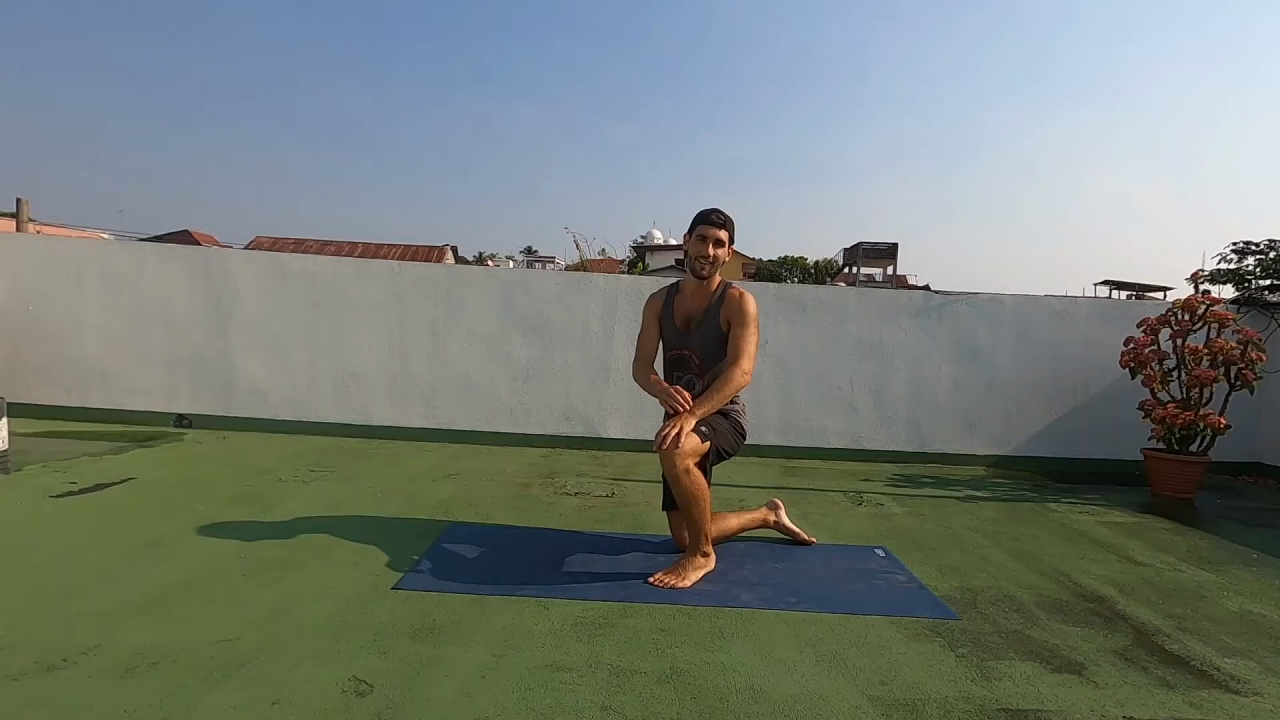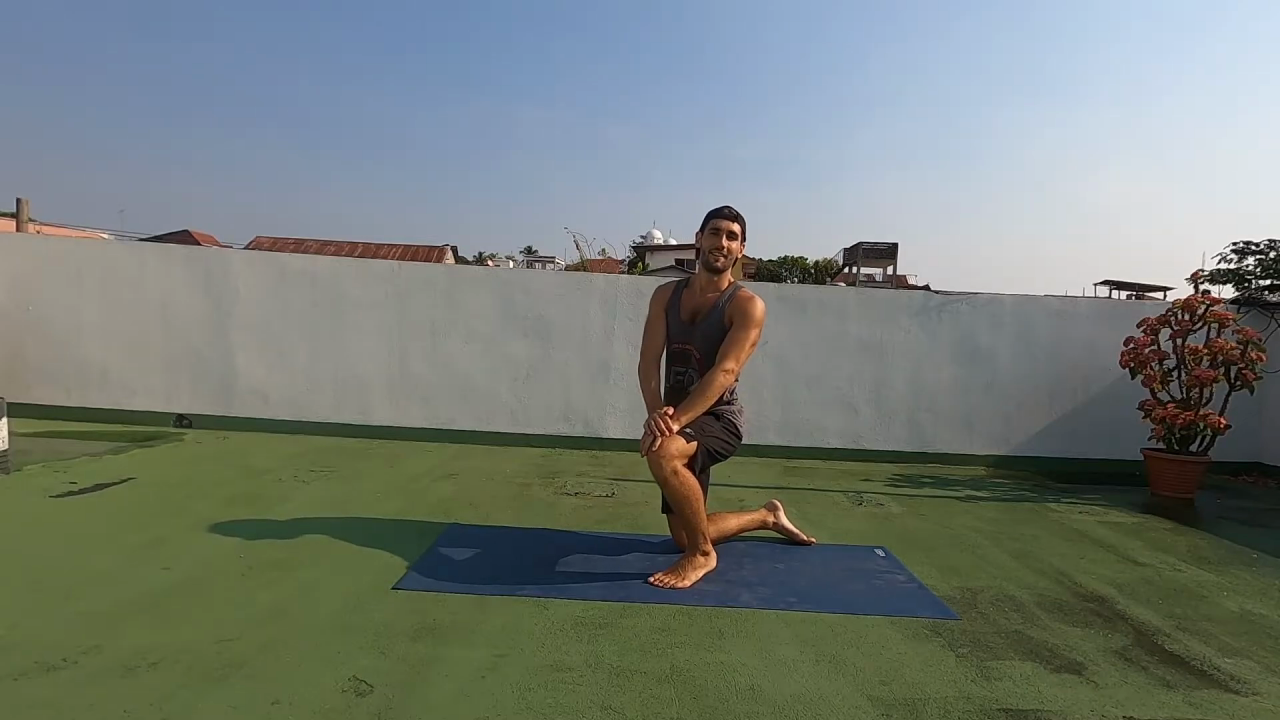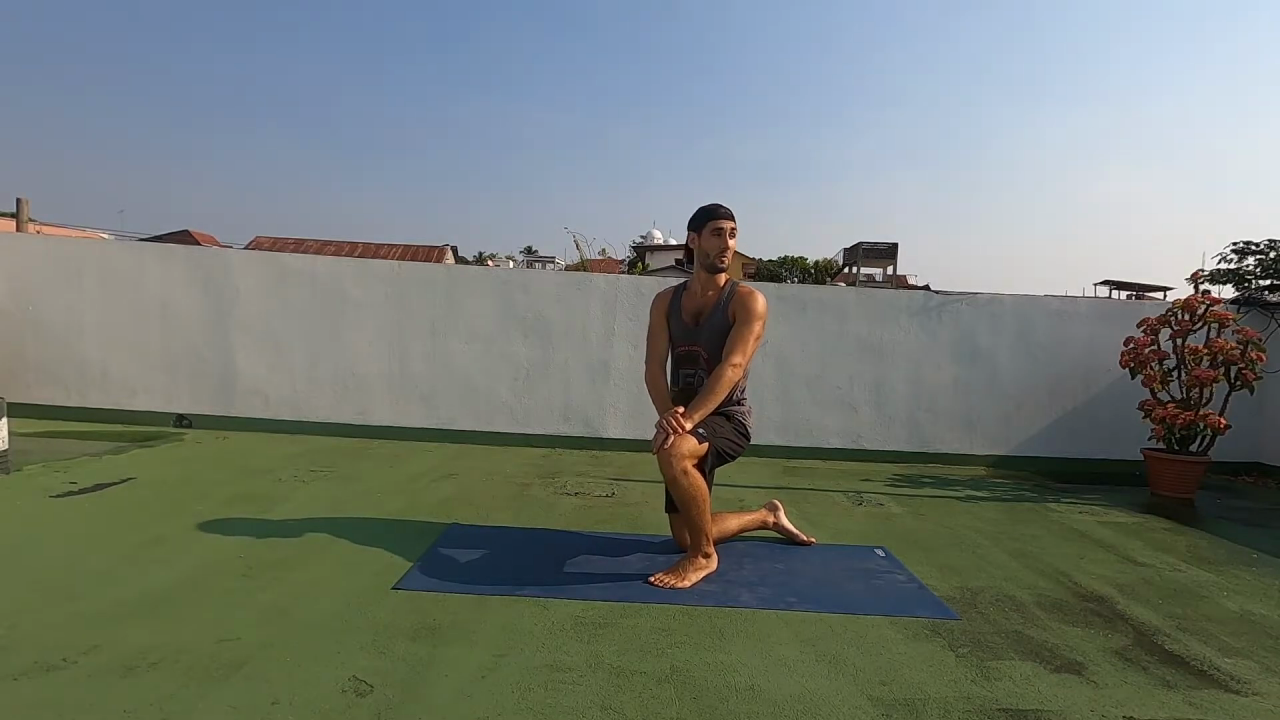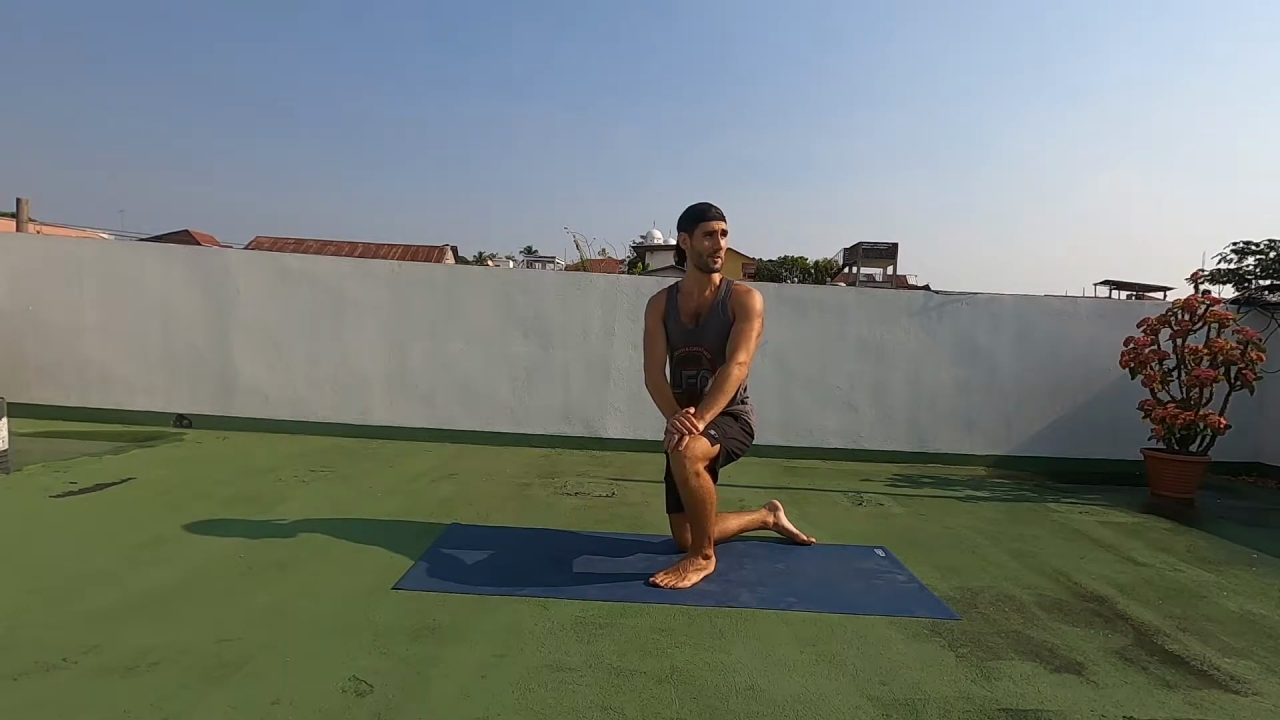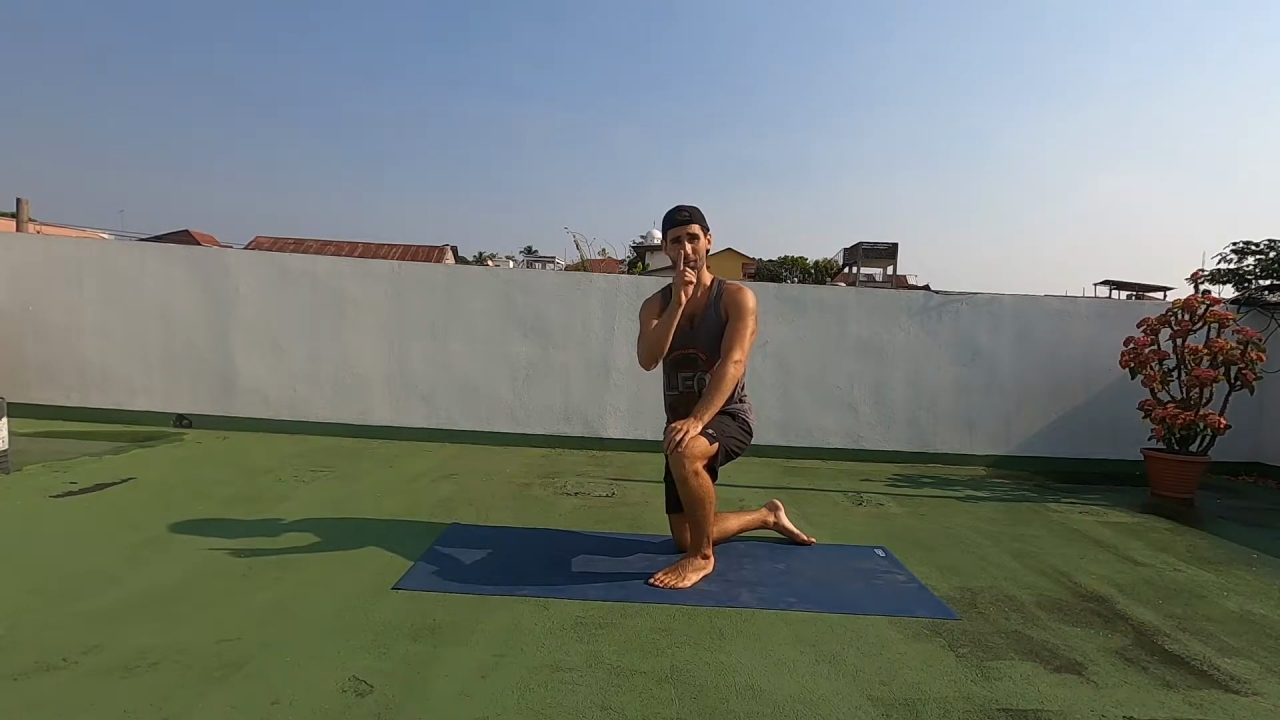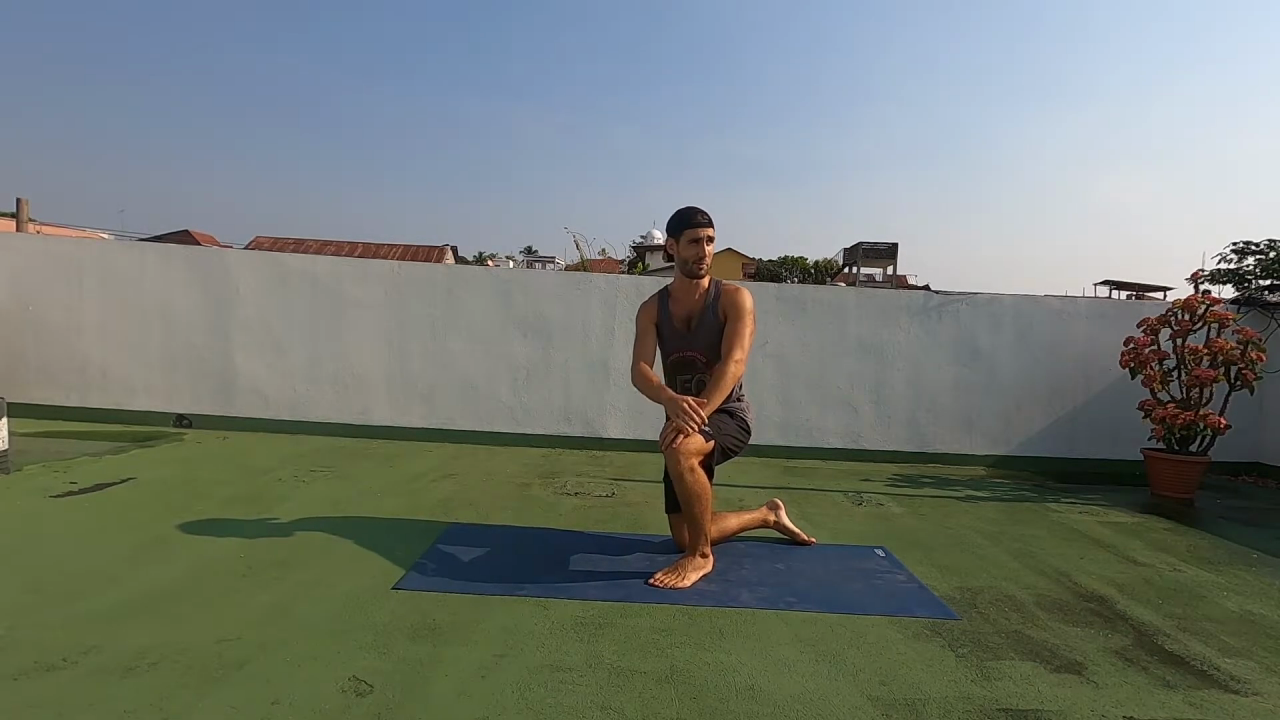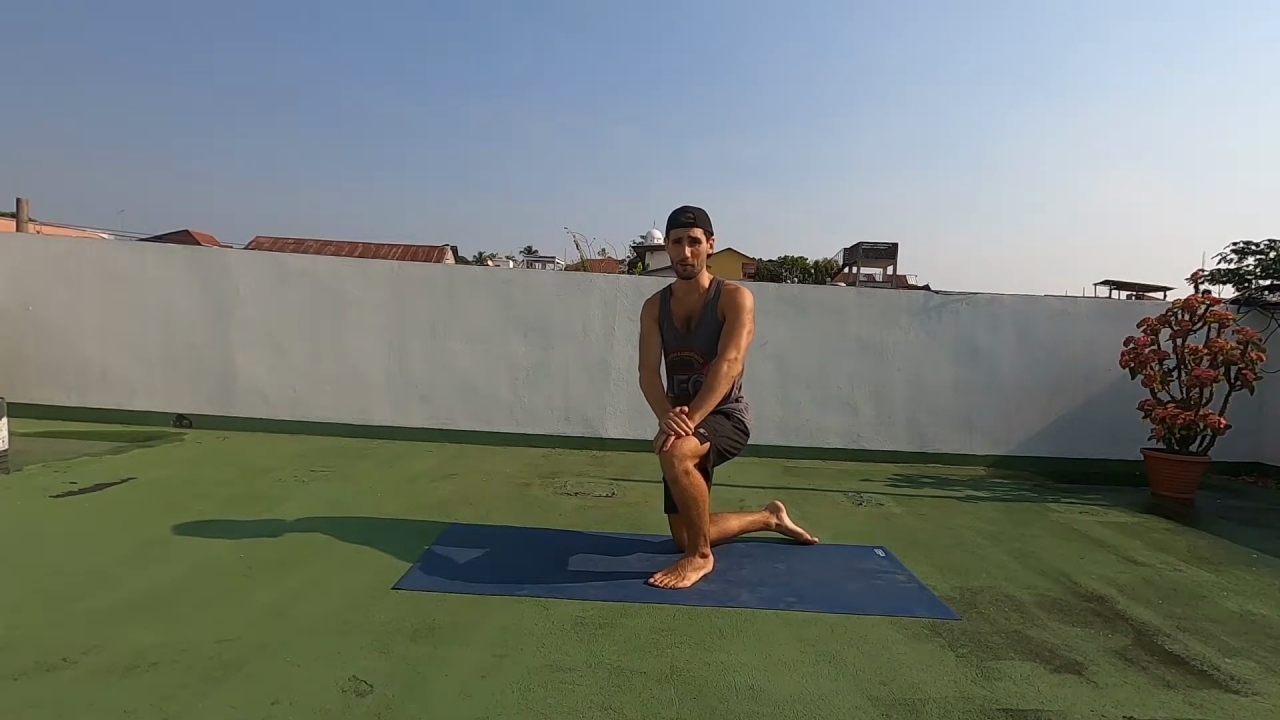
dt=0.7s
person 1, frame 1
left shoulder: (738, 302)
right shoulder: (659, 301)
left elbow: (740, 372)
right elbow: (641, 365)
left wrist: (690, 416)
right wrist: (665, 392)
left hip: (723, 418)
right hip: (683, 421)
left knee: (676, 452)
right knee: (683, 535)
left ankle: (702, 556)
right ankle: (768, 515)
person 1, frame 2
left shoulder: (747, 305)
right shoulder: (666, 295)
left elbow: (724, 372)
right elbow: (648, 361)
left wrist: (675, 421)
right wrist: (656, 413)
left hip: (718, 418)
right hip: (680, 421)
left knee: (662, 452)
right knee: (683, 535)
left ankle: (702, 554)
right ankle: (767, 516)
person 1, frame 3
left shoulder: (748, 300)
right shoulder: (666, 301)
left elbow: (732, 368)
right elbow: (654, 368)
left wrist: (688, 419)
right wrist: (667, 414)
left hip: (727, 419)
right hip: (687, 422)
left knee: (672, 451)
right knee: (684, 536)
left ankle: (703, 556)
right ankle: (768, 517)
person 1, frame 4
left shoulder: (744, 299)
right shoulder: (660, 304)
left elbow: (736, 367)
right elbow: (654, 373)
left wrist: (700, 420)
right wrist: (674, 416)
left hip: (730, 419)
right hip: (684, 423)
left knee: (686, 453)
right knee: (685, 537)
left ankle: (703, 558)
right ankle: (767, 517)
person 1, frame 5
left shoulder: (737, 297)
right shoulder: (654, 305)
left elbow: (732, 364)
right elbow: (647, 359)
left wrist: (697, 421)
right wrist: (679, 303)
left hip: (729, 418)
right hip: (683, 423)
left knee: (685, 452)
right knee: (684, 537)
left ankle: (702, 558)
right ankle: (768, 516)
person 1, frame 6
left shoulder: (734, 298)
right shoulder: (652, 309)
left elbow: (734, 363)
right elbow: (639, 371)
left wrist: (696, 412)
right wrist: (672, 400)
left hip: (728, 415)
right hip: (685, 421)
left knee: (680, 450)
right knee: (684, 536)
left ankle: (701, 557)
right ankle: (767, 515)
person 1, frame 7
left shoulder: (735, 298)
right shoulder: (654, 306)
left elbow: (729, 364)
right elbow: (648, 371)
left wrist: (690, 419)
right wrist: (667, 416)
left hip: (726, 417)
right hip: (684, 421)
left knee: (675, 452)
right knee: (684, 537)
left ankle: (701, 557)
right ankle: (769, 518)
